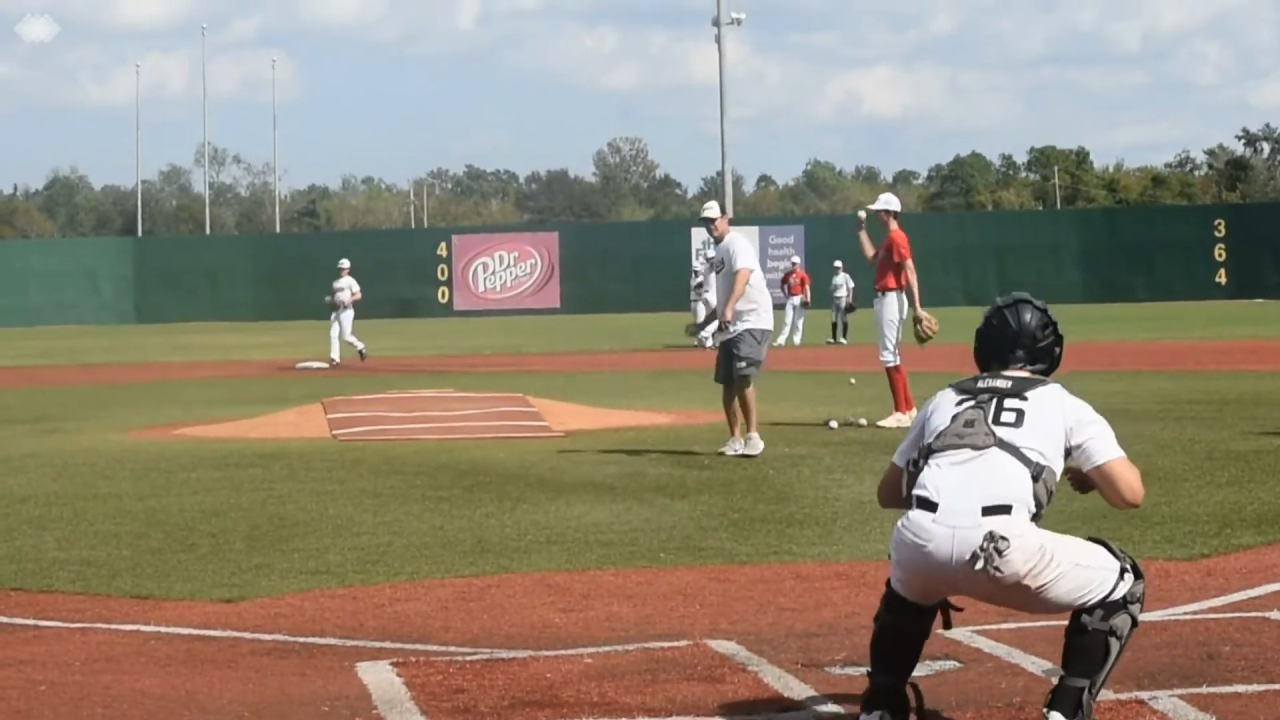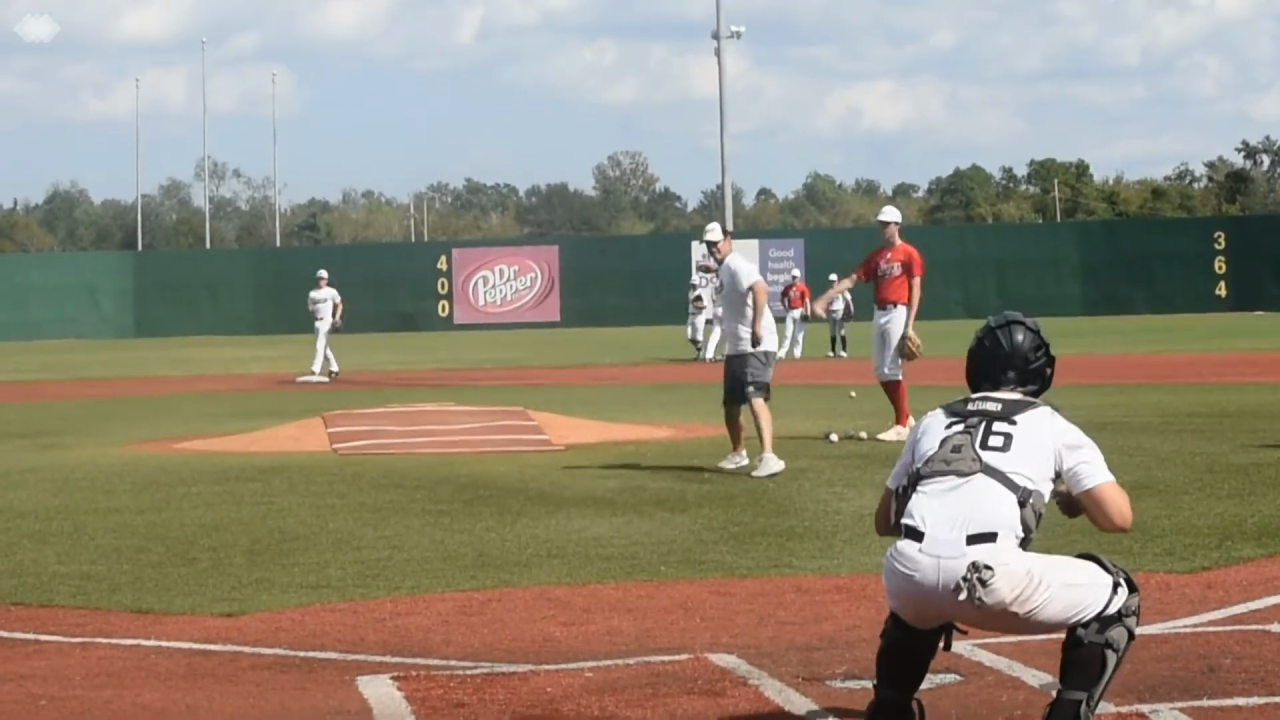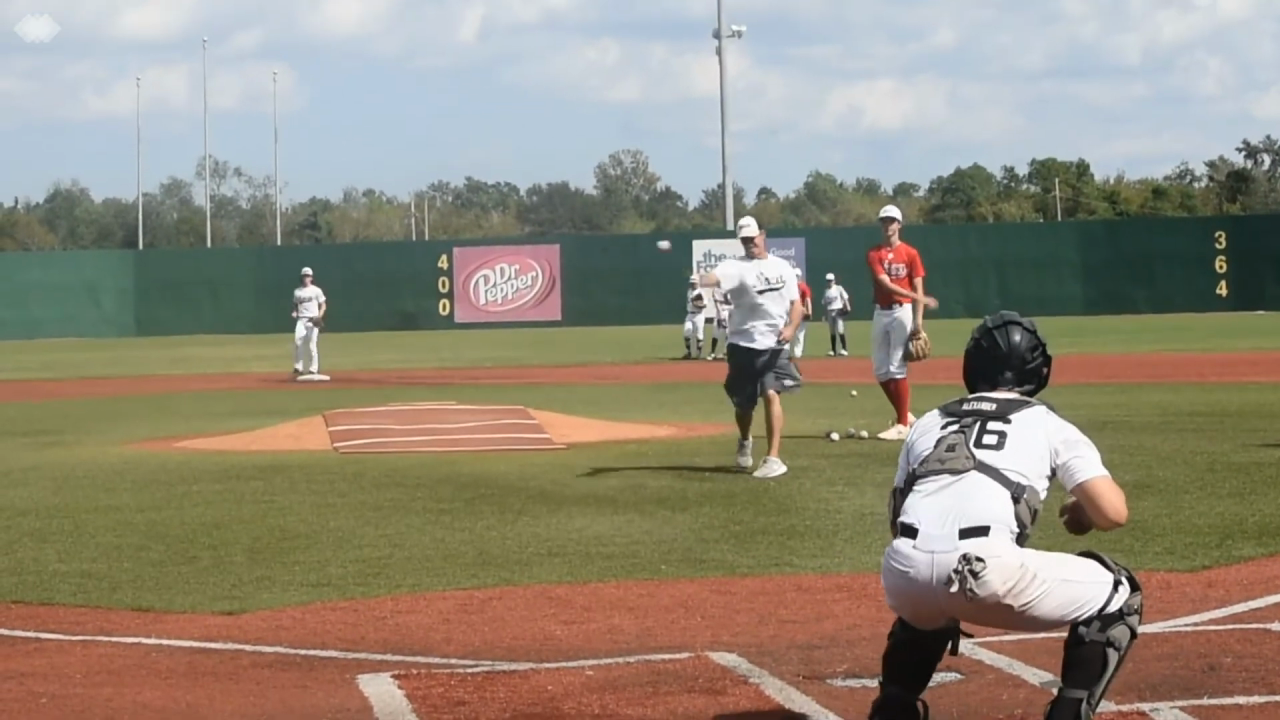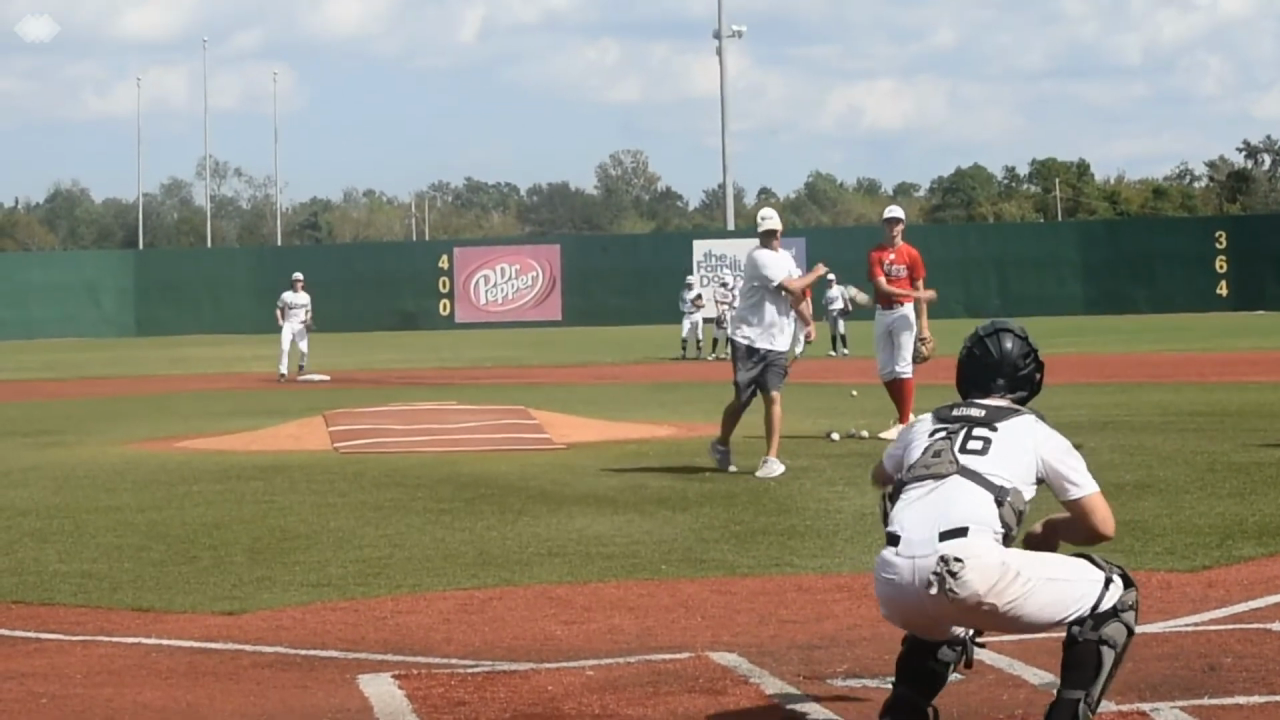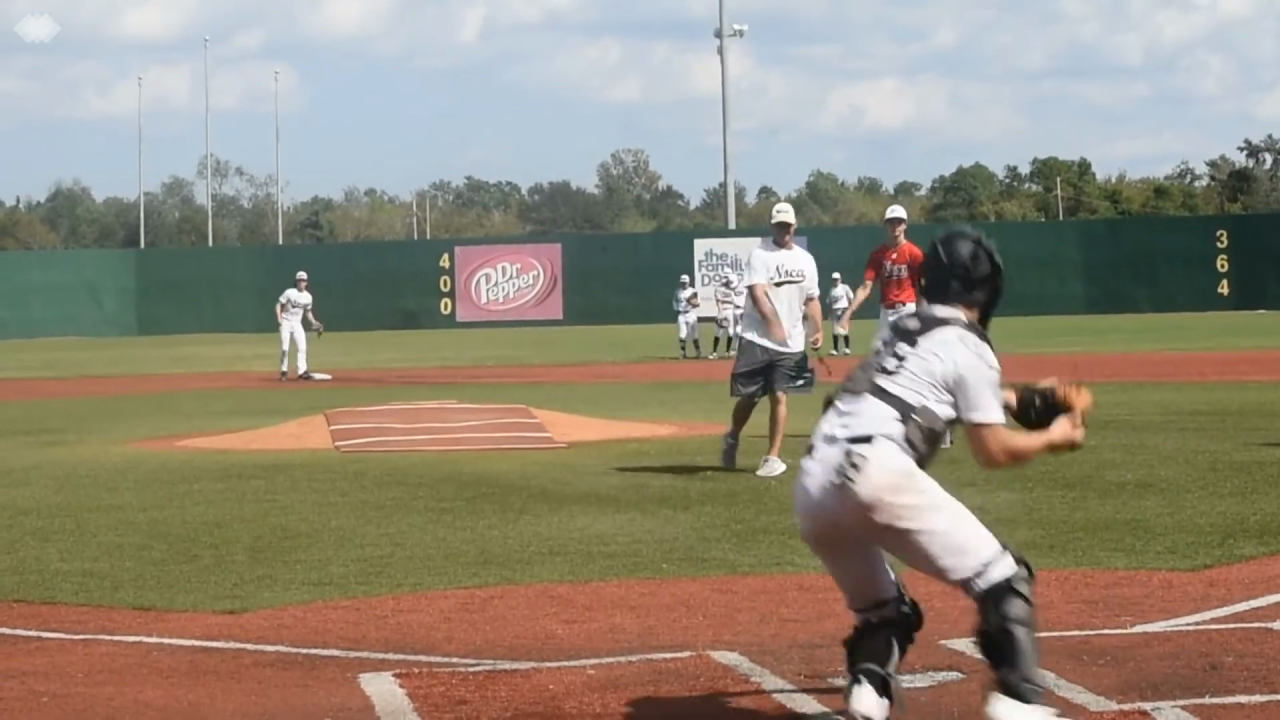
dt=0.3s
person 1, frame 1
left shoulder: (944, 398)
right shoulder: (1064, 403)
left elbow: (888, 493)
right elbow: (1129, 494)
right wrist: (1090, 474)
left hip: (918, 541)
right hip: (999, 546)
left knee: (909, 593)
right knee: (1120, 586)
person 1, frame 2
left shoulder: (933, 421)
right shoulder: (1054, 426)
left elbow: (885, 522)
right elbow: (1118, 518)
right wrist: (1079, 499)
left hip: (905, 573)
right hip: (988, 576)
right knee: (1116, 598)
person 1, frame 3
left shoulder: (929, 422)
right shoulder: (1050, 424)
right elbow: (1112, 514)
right wrist: (1081, 509)
left hip: (901, 572)
right hip: (983, 572)
left knee: (926, 612)
right knee: (1118, 597)
person 1, frame 4
left shoulder: (925, 425)
right shoulder: (1038, 435)
left elbow: (881, 477)
right elbow: (1101, 526)
right wrist: (1050, 533)
left hip: (892, 582)
right hip: (969, 571)
left knee: (940, 628)
right knee: (1112, 596)
person 1, frame 5
left shoulder: (899, 328)
right shoulder: (969, 347)
right elbow: (993, 452)
left wrist: (1001, 397)
right wrist: (1053, 436)
left hip: (814, 488)
right hip: (874, 478)
left knee: (880, 606)
right knee: (998, 577)
person 2, frame 1
left shoulder: (737, 243)
right shoulder: (719, 252)
left elbow: (743, 275)
left wrist: (728, 308)
left hip: (753, 322)
right hip: (730, 327)
left knee: (742, 376)
right knee: (728, 383)
left ankle: (753, 435)
right ankle: (736, 439)
person 2, frame 2
left shoulder: (738, 265)
right shoulder: (725, 270)
left elbow: (759, 287)
left wrist: (758, 324)
right wrist: (713, 268)
left hip: (757, 347)
right hip: (736, 349)
left knee: (755, 397)
right knee: (730, 403)
left ankle: (768, 456)
right ankle: (739, 453)
person 2, frame 3
left shoulder: (783, 267)
right shoulder: (736, 267)
left elbow: (796, 303)
right elbow: (708, 280)
left wrist: (791, 328)
right wrist: (710, 277)
left hip: (775, 346)
right hip: (743, 345)
left knee: (771, 394)
right knee: (744, 404)
left ankle: (773, 458)
right ankle: (745, 441)
person 2, frame 4
left shoulder: (785, 257)
right shoulder: (759, 257)
left elbow: (797, 295)
right elbow: (791, 288)
left wrist: (808, 322)
right wrist: (815, 274)
left hip: (778, 342)
right hip: (749, 340)
left knee: (774, 396)
right knee: (742, 398)
left ankle: (772, 458)
right ankle: (721, 445)
person 2, frame 5
left shoulder: (806, 259)
right shoulder: (760, 254)
left elbow: (812, 299)
right elbow: (757, 293)
left wrist: (818, 330)
right wrist: (773, 324)
left hip: (790, 344)
right hip: (757, 339)
left knee: (779, 396)
right knee: (748, 396)
left ankle: (773, 457)
right ankle: (732, 438)
person 3, frame 1
left shoulder: (894, 238)
right shoulder: (893, 237)
left elbow: (910, 271)
right elbow: (873, 258)
left wrist: (917, 307)
right wrist: (862, 229)
left hip: (891, 298)
right hip: (886, 299)
left knee: (889, 355)
right knee: (892, 355)
left ankle: (901, 413)
right ankle: (909, 408)
person 3, frame 2
left shoulder: (909, 253)
right shoulder: (875, 255)
left elbow: (915, 291)
right elbow: (851, 280)
left wrist: (910, 325)
right wrist: (825, 299)
left hip: (897, 313)
right hip: (878, 314)
left knee: (892, 369)
right knee: (882, 370)
left ankle: (901, 425)
right ankle: (905, 418)
person 3, frame 3
left shoulder: (910, 253)
right shoulder: (874, 253)
left elbow: (918, 289)
right elbow: (885, 284)
left wrist: (918, 323)
right wrist: (917, 297)
left hip: (902, 313)
right hip: (881, 313)
left knee: (897, 368)
right knee: (880, 370)
left ankle: (902, 424)
right ankle: (904, 415)
person 3, frame 4
left shoulder: (911, 254)
right shoulder: (875, 253)
left elbow: (919, 289)
right elbow: (882, 286)
left wrist: (923, 325)
right wrist: (917, 294)
left hip: (904, 311)
right hip: (883, 313)
left knee: (903, 368)
right knee: (885, 370)
left ankle: (904, 423)
right ankle: (905, 415)
person 3, frame 5
left shoulder: (914, 253)
right shoulder: (877, 254)
right elbow: (865, 287)
right wrist: (848, 313)
left hip: (907, 309)
right hip: (887, 313)
